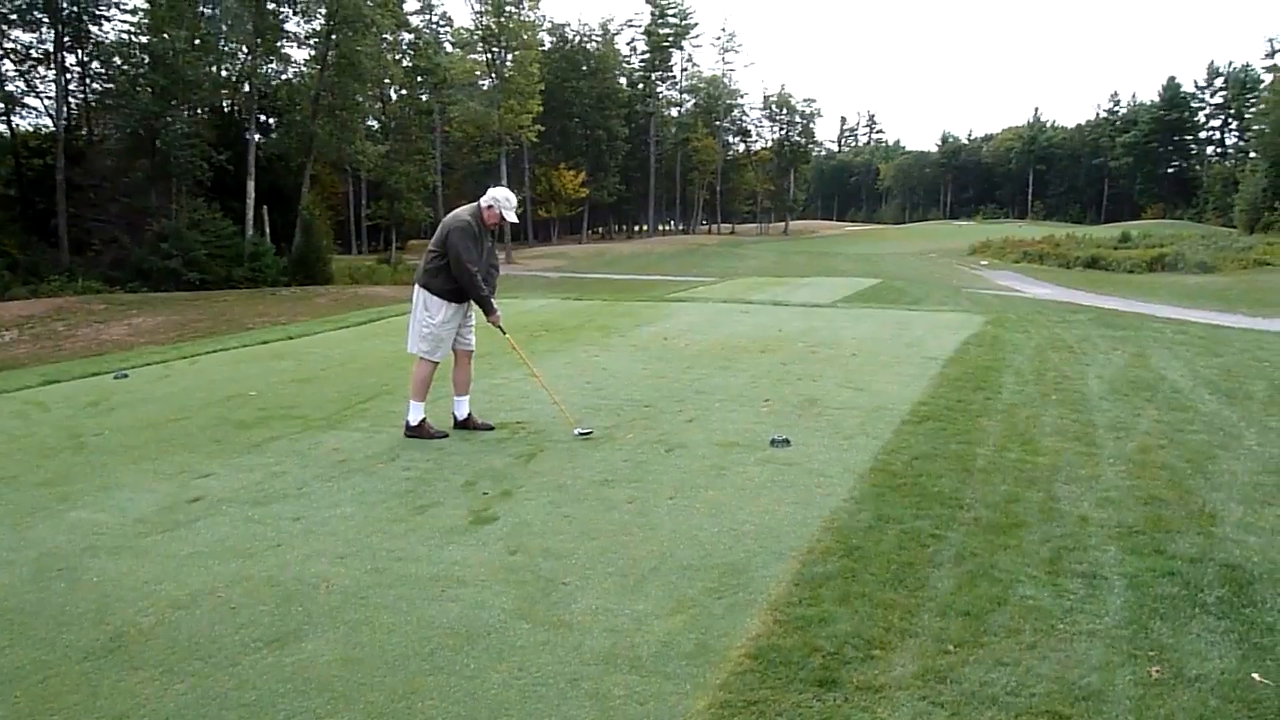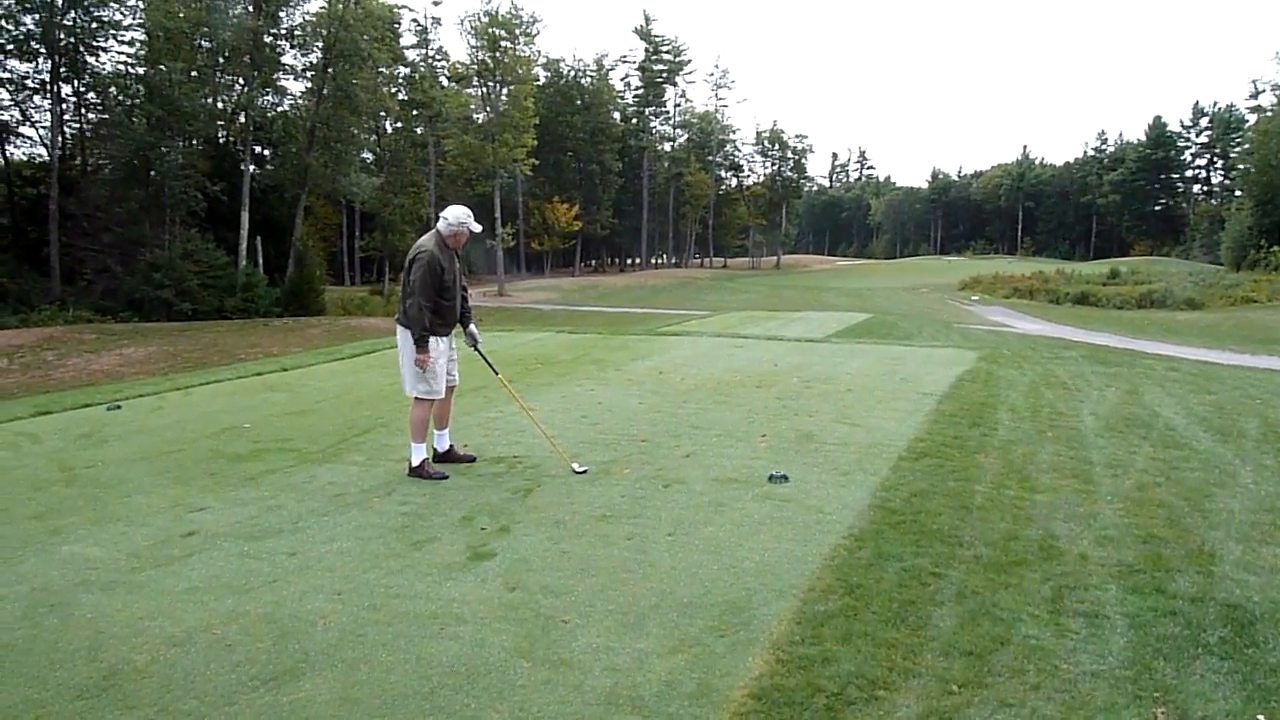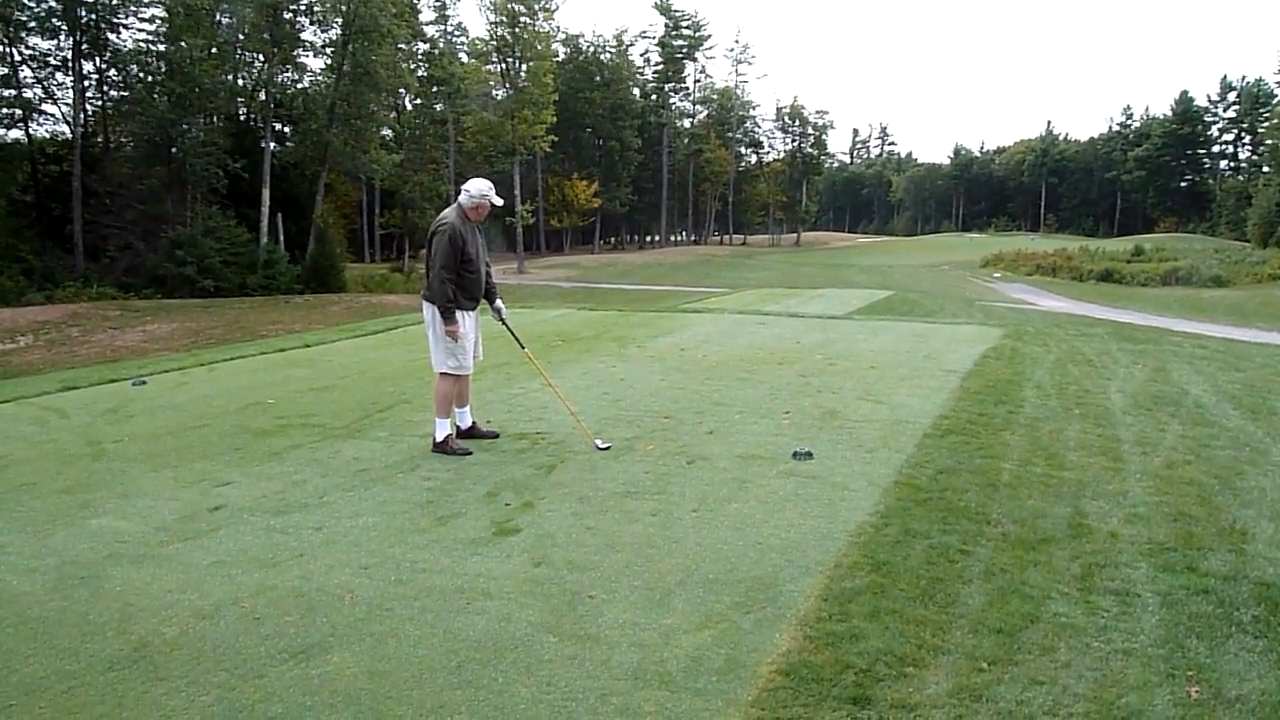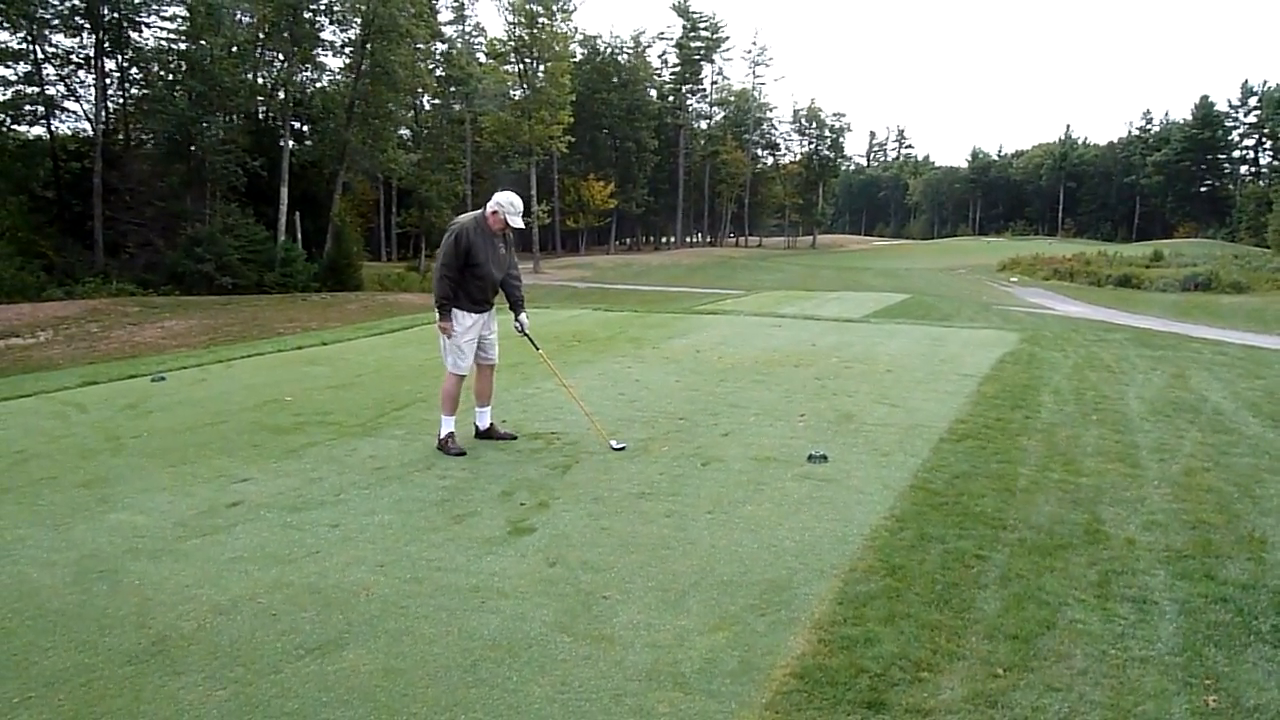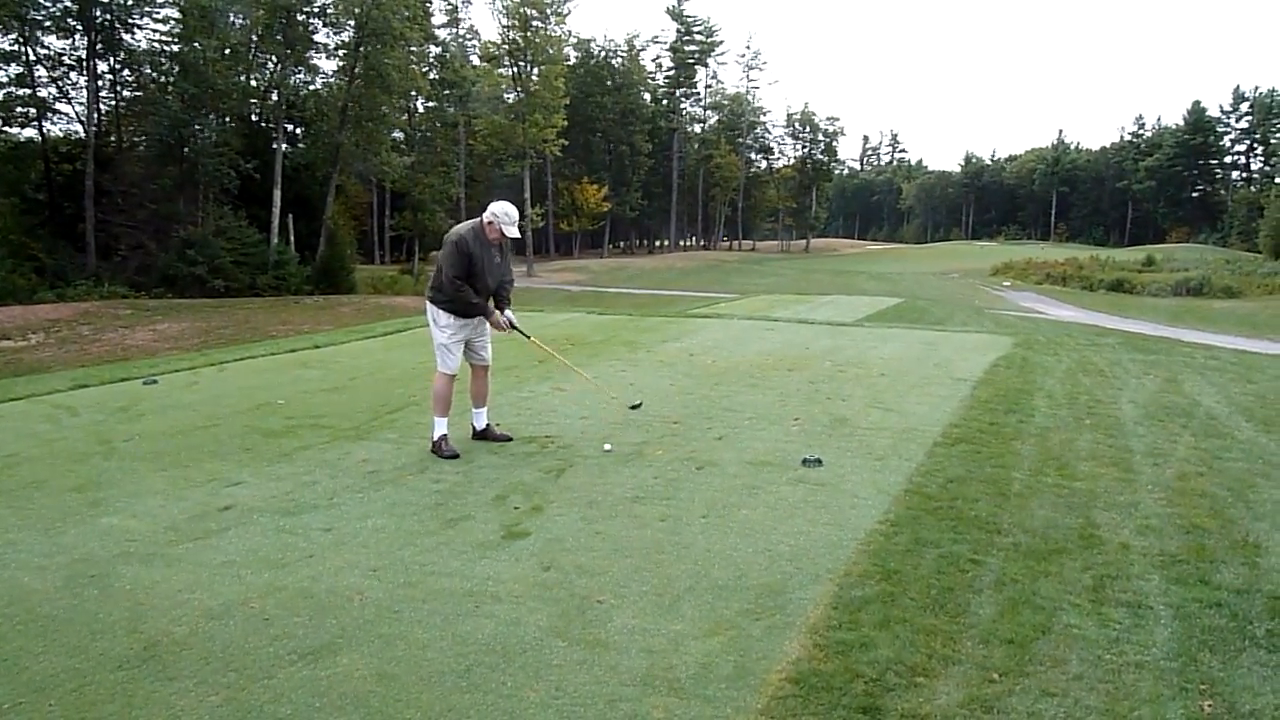
dt=1s
person 1, frame 1
left shoulder: (486, 225)
right shoulder: (462, 224)
left elbow: (490, 265)
right elbow: (467, 271)
left wrist: (489, 299)
right wrist: (488, 307)
left hip: (460, 298)
right hip: (437, 297)
left knee: (465, 353)
right knee: (429, 356)
left ankle: (462, 415)
right ankle: (415, 421)
person 1, frame 2
left shoulder: (448, 249)
right shoulder: (428, 254)
left elbow: (459, 290)
right elbow: (418, 303)
left wrist: (468, 322)
right wrist: (421, 346)
left hip: (442, 333)
right hip: (422, 335)
left knee: (447, 388)
right knee: (425, 394)
left ankle: (442, 447)
right ankle: (418, 461)
person 1, frame 3
left shoulder: (470, 224)
right shoulder: (449, 227)
left elbow: (482, 265)
right elbow: (440, 276)
left wrist: (493, 297)
right wrist: (448, 317)
left hip: (466, 308)
right hip: (449, 310)
left knee: (464, 368)
right knee: (450, 371)
left ankle: (465, 424)
right ankle: (442, 437)
person 1, frame 4
left shoulder: (504, 235)
right shoulder: (462, 229)
left elbow: (510, 274)
right elbow: (444, 273)
left wrist: (519, 309)
right wrist: (444, 314)
left hip: (486, 310)
right hip: (460, 311)
left knee: (487, 365)
right knee: (458, 371)
left ankle: (484, 424)
right ankle: (446, 433)
person 1, frame 5
left shoulder: (500, 242)
right shoulder: (460, 239)
left elbow: (505, 277)
right elbow: (453, 284)
left wrist: (503, 307)
right wrist: (488, 312)
left hip: (477, 313)
right hip: (448, 312)
left knee: (482, 367)
right knee: (447, 371)
left ankle: (481, 425)
right ankle: (440, 435)
